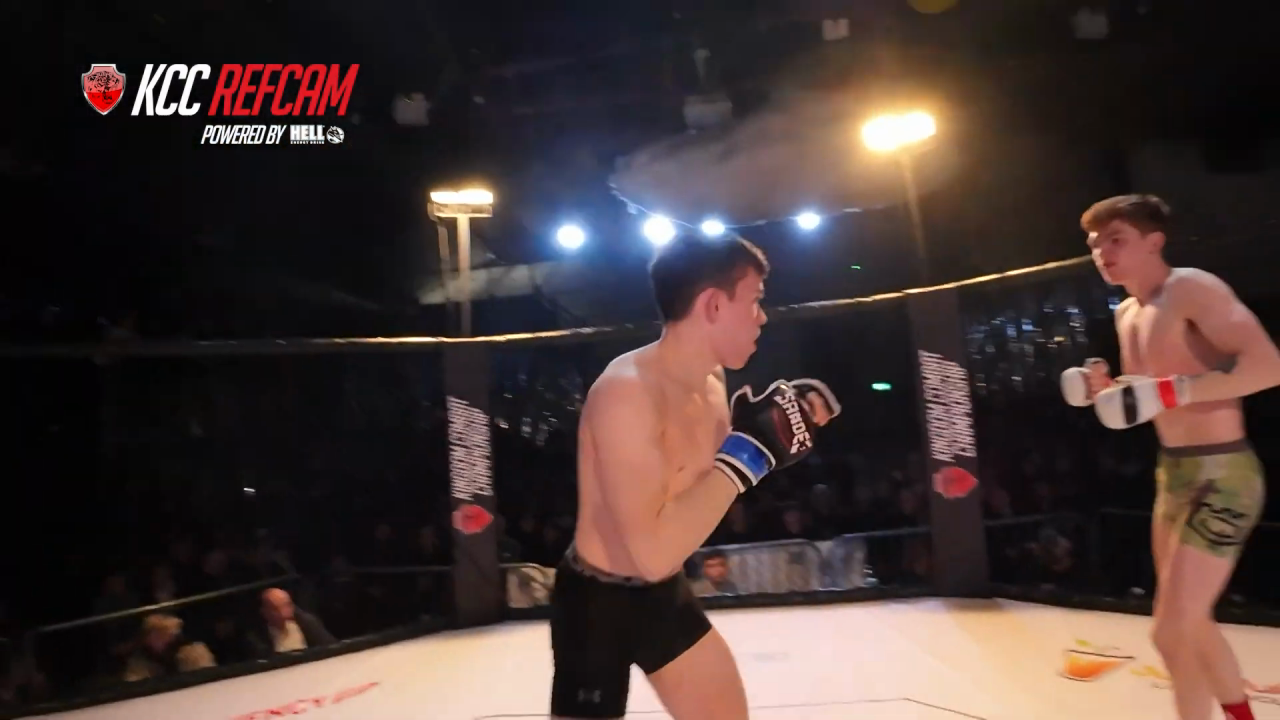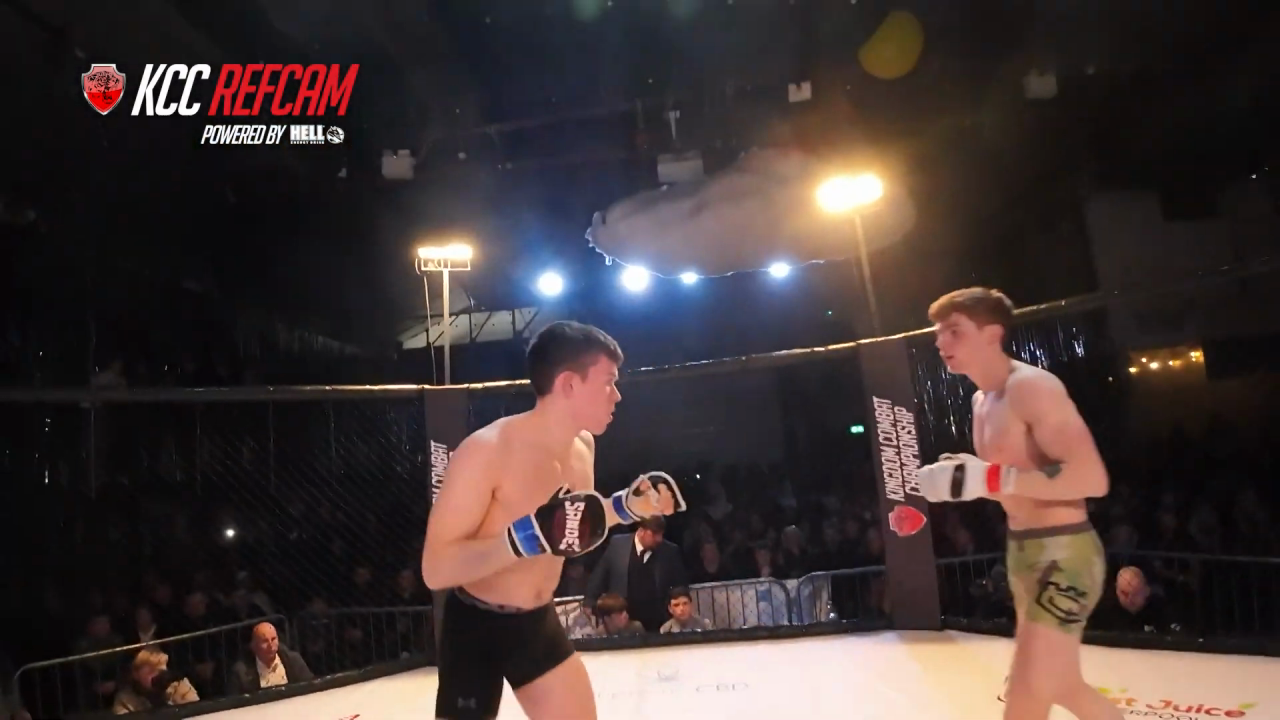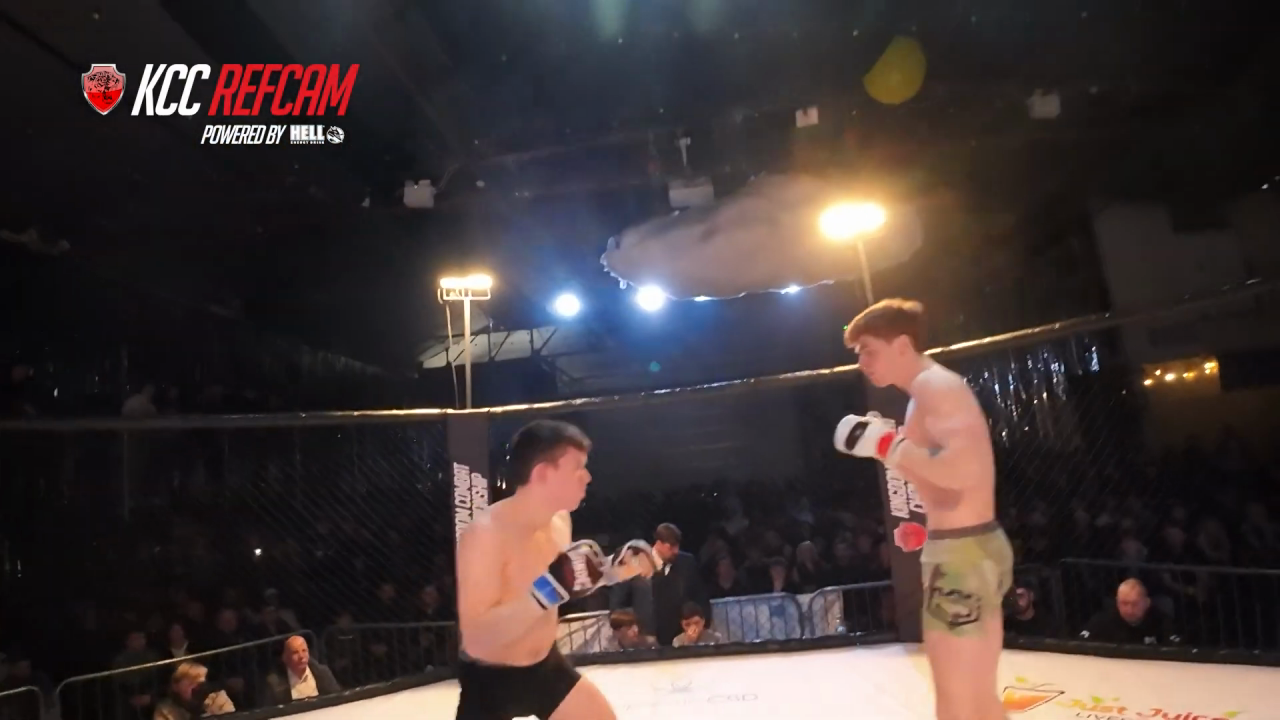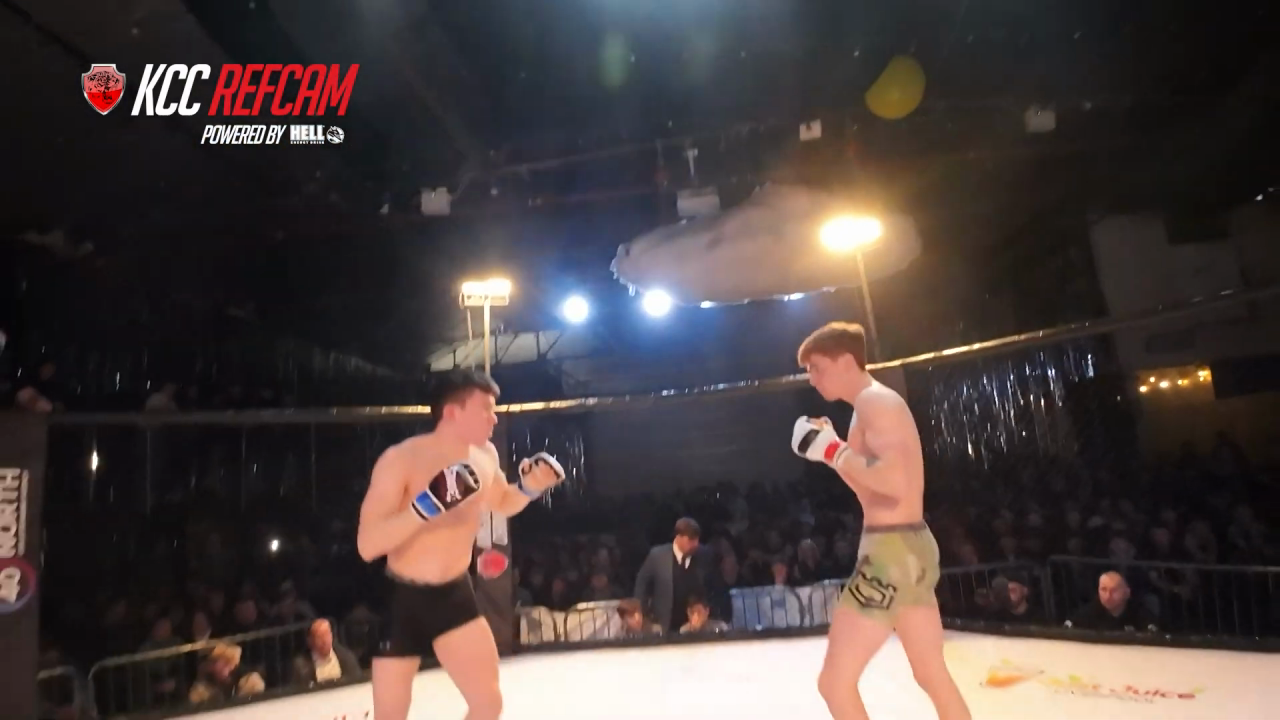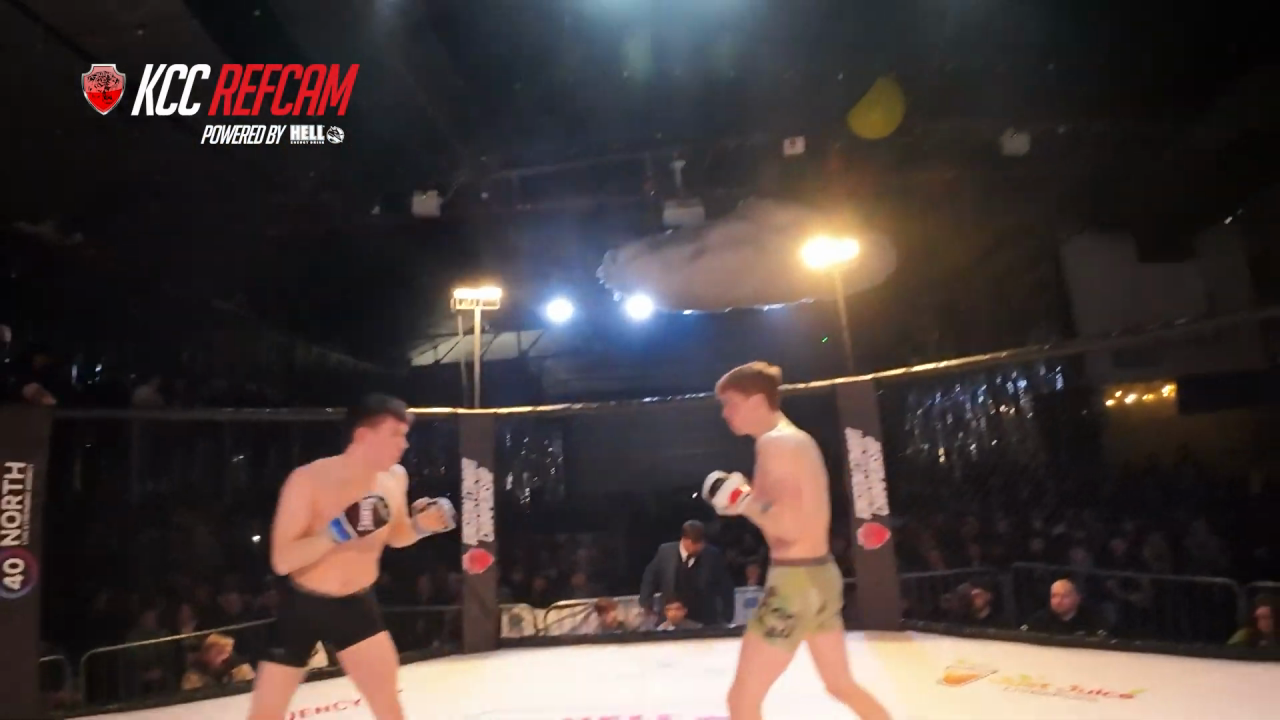
dt=0.3s
person 1, frame 1
left shoulder: (1192, 288)
right shoulder: (1125, 315)
left wrist: (1168, 390)
right wrist: (1105, 390)
left hip: (1221, 475)
right hip: (1174, 475)
left knee: (1172, 635)
right knee: (1190, 626)
person 1, frame 2
left shoulder: (1032, 387)
right shoulder: (983, 400)
left elbow: (1093, 477)
left wrist: (991, 478)
right wrist: (961, 476)
left hip: (1064, 556)
right hip: (1025, 553)
person 1, frame 3
left shoulder: (936, 386)
right shoulder: (931, 392)
left elbow: (963, 473)
left wrist: (888, 444)
right wrist: (888, 447)
left hip: (963, 555)
right hip: (976, 550)
person 1, frame 4
left shoulder: (873, 400)
right shoulder: (879, 404)
left elbow: (894, 482)
left wrist: (833, 452)
right wrist: (836, 451)
left hip: (890, 553)
right hip: (911, 548)
left knee: (835, 683)
right knee: (933, 676)
person 1, frame 5
left shoulder: (773, 442)
right shoulder: (799, 441)
left elbow: (787, 524)
left wrist: (739, 499)
right wrist: (748, 496)
left hip: (795, 582)
right hip: (821, 575)
right knee: (843, 686)
person 2, frame 1
left shoulder: (710, 384)
right elbow: (648, 551)
left wrist: (770, 431)
right wrist: (748, 456)
left hip: (667, 596)
right hip: (598, 603)
person 2, frame 2
left shoulder: (581, 446)
right shoulder: (486, 451)
right elbow: (436, 570)
left wrist: (626, 506)
right wrist: (527, 536)
left hip: (537, 624)
right hip: (477, 626)
person 2, frame 3
left shoulder: (559, 519)
right shoulder: (485, 535)
right elbow: (479, 644)
left wrist: (610, 571)
right wrist: (547, 591)
left hip: (543, 667)
right hip: (489, 681)
person 2, frame 4
left shoulder: (483, 456)
right shoulder: (399, 460)
left elbow: (503, 503)
right elbow: (367, 546)
left wrist: (530, 487)
right wrist: (426, 504)
left hip: (455, 594)
right hip: (406, 600)
person 2, frame 5
left shoulder: (394, 480)
right shoulder: (308, 480)
right elbow: (281, 561)
left wrist: (421, 525)
right wrist: (338, 531)
left hip: (358, 606)
right hip: (306, 607)
